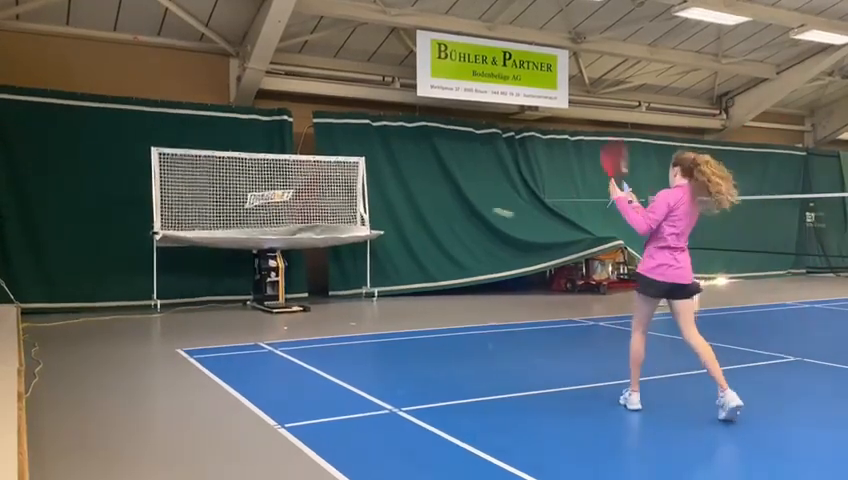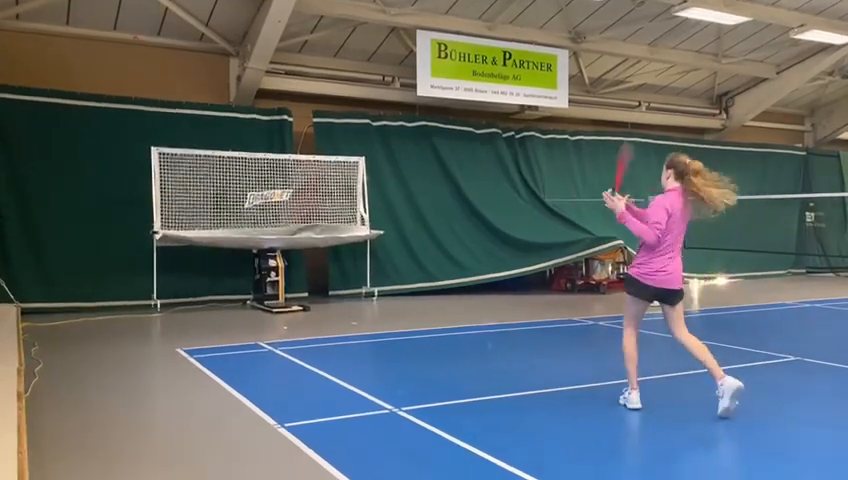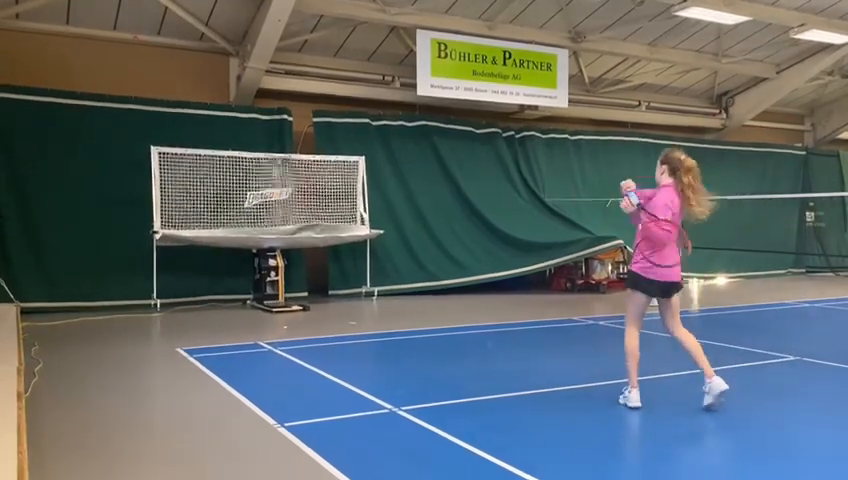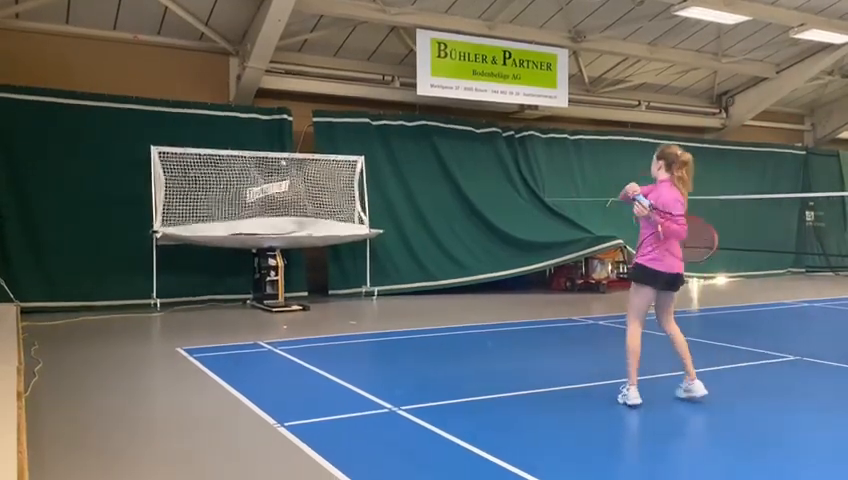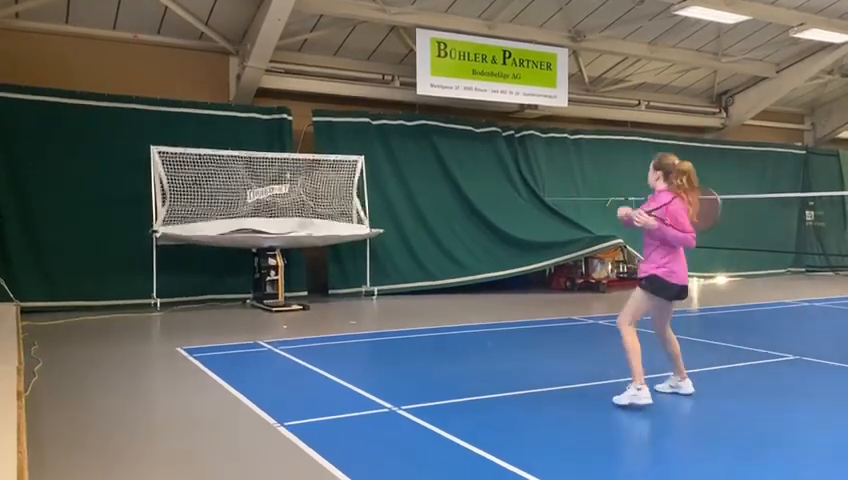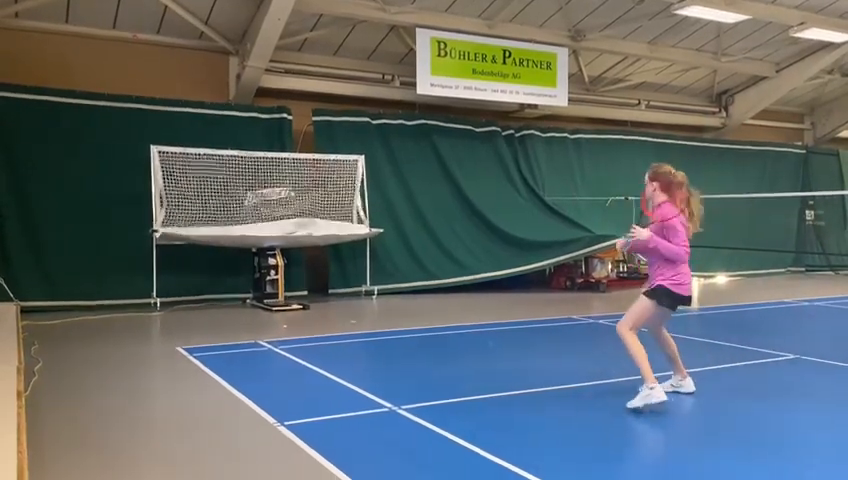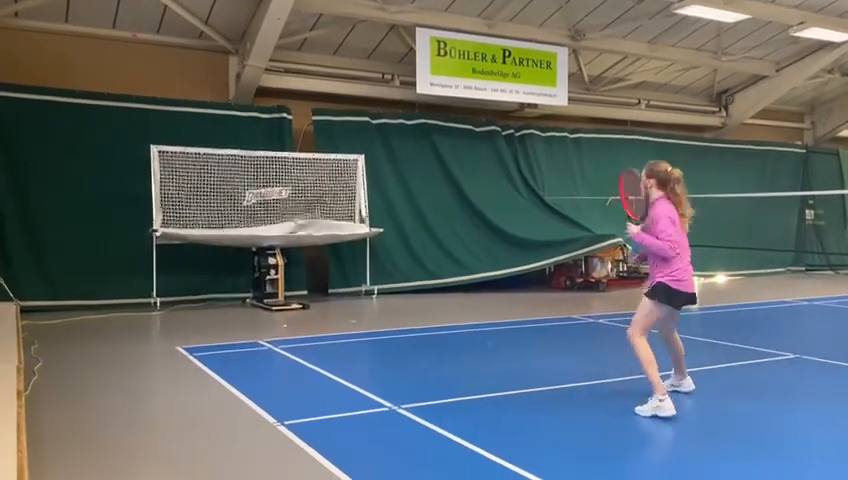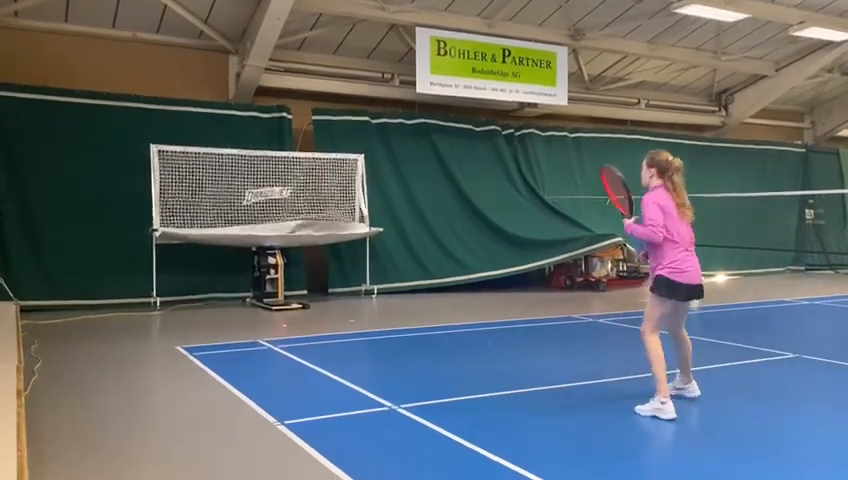
dt=0.1s
person 1, frame 1
left shoulder: (667, 196)
right shoulder: (693, 198)
left elbow: (643, 228)
left wrist: (622, 204)
right wrist: (634, 204)
left hip: (654, 273)
right hip: (682, 276)
left knee: (638, 331)
right knee: (692, 335)
left ankle: (633, 393)
right ankle: (726, 393)
person 1, frame 2
left shoulder: (663, 201)
right shoulder: (684, 201)
left elbow: (651, 238)
right elbow: (649, 219)
left wrist: (621, 213)
right wrist: (628, 207)
left hip: (645, 275)
right hip: (672, 279)
left knee: (630, 329)
right knee: (682, 334)
left ankle: (633, 392)
right ankle: (723, 380)
person 1, frame 3
left shoulder: (666, 197)
right shoulder: (664, 193)
left elbow: (663, 238)
right elbow: (637, 203)
left wrist: (638, 214)
right wrist: (630, 191)
left hip: (647, 271)
right hip: (669, 273)
left knee: (632, 327)
right knee: (675, 327)
left ankle: (633, 391)
right ankle: (711, 379)
person 1, frame 4
left shoulder: (670, 194)
right shoulder: (658, 189)
left elbow: (680, 232)
right elbow: (630, 197)
left wrist: (651, 216)
right wrist: (633, 191)
left hip: (654, 265)
right hip: (668, 268)
left knee: (634, 323)
right knee: (668, 323)
left ankle: (631, 389)
right ankle: (692, 381)
person 1, frame 5
left shoulder: (675, 205)
right shoulder: (655, 200)
left elbow: (689, 241)
right elbow: (639, 223)
left wrist: (654, 225)
right wrist: (628, 214)
left hip: (663, 276)
right hip: (660, 275)
left knee: (626, 324)
right knee: (661, 326)
left ankle: (639, 387)
right ankle: (680, 378)
person 1, frame 6
left shoulder: (670, 216)
right shoulder: (658, 211)
left elbow: (682, 254)
right elbow: (651, 246)
left wrist: (650, 239)
right wrist: (631, 244)
left hip: (669, 285)
right hip: (668, 284)
left knee: (625, 328)
right knee: (656, 330)
left ankle: (652, 388)
right ankle: (682, 378)
person 1, frame 7
left shoulder: (660, 210)
right shoulder: (671, 208)
left elbow: (667, 249)
left wrist: (636, 235)
right wrist: (644, 255)
left hip: (669, 282)
right hip: (681, 282)
left knee: (636, 334)
right knee: (666, 330)
left ankle: (661, 399)
right ankle: (681, 378)
person 1, frame 8
left shoulder: (652, 198)
right shoulder: (674, 199)
left elbow: (654, 234)
left wrist: (630, 226)
right wrist: (651, 252)
left hip: (671, 275)
right hip: (688, 274)
left knee: (649, 332)
right knee: (676, 329)
left ankle: (663, 400)
right ankle: (686, 382)
